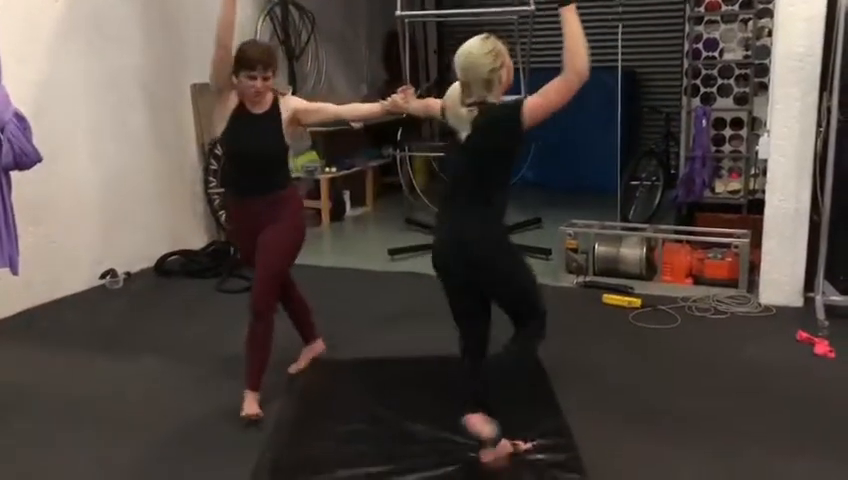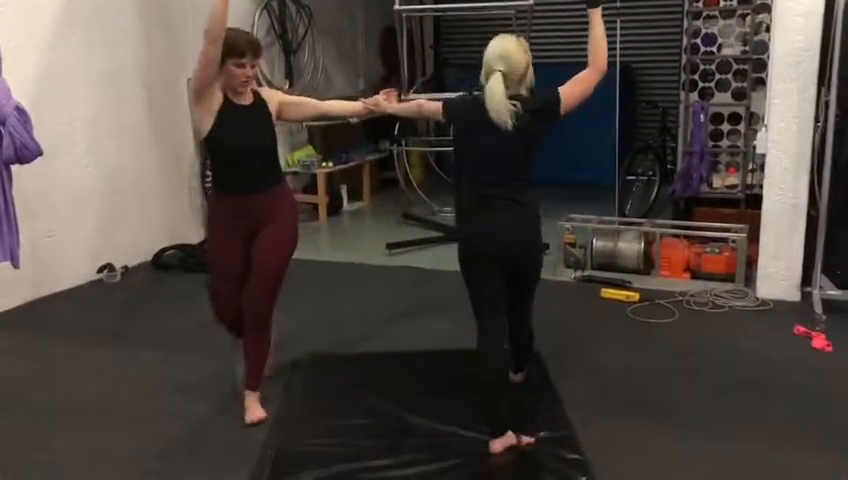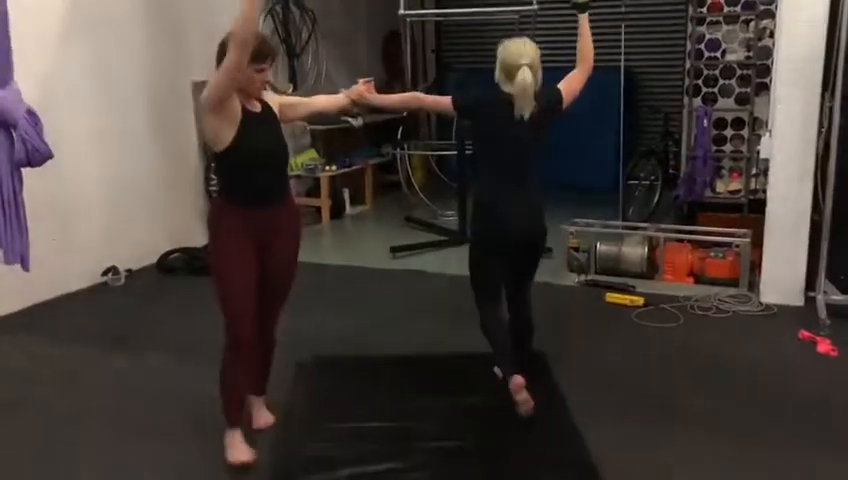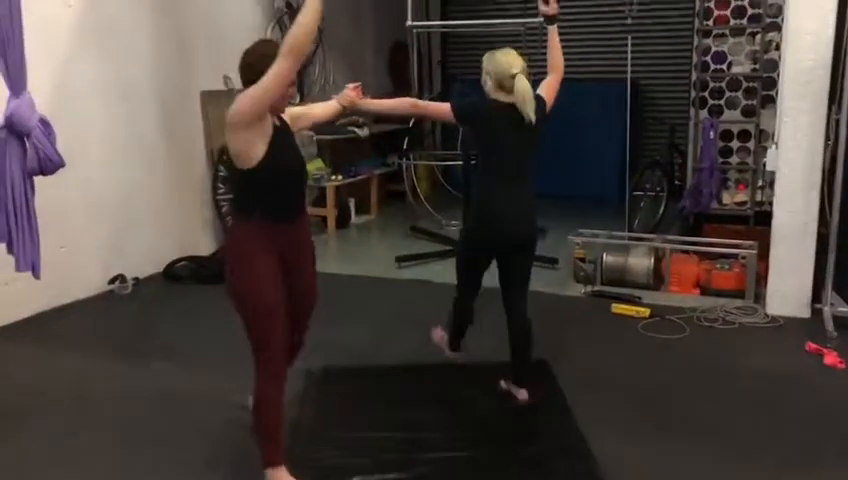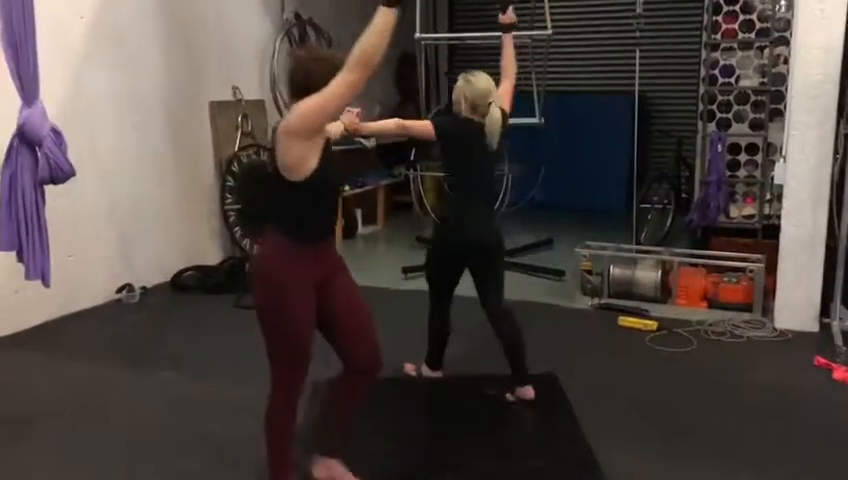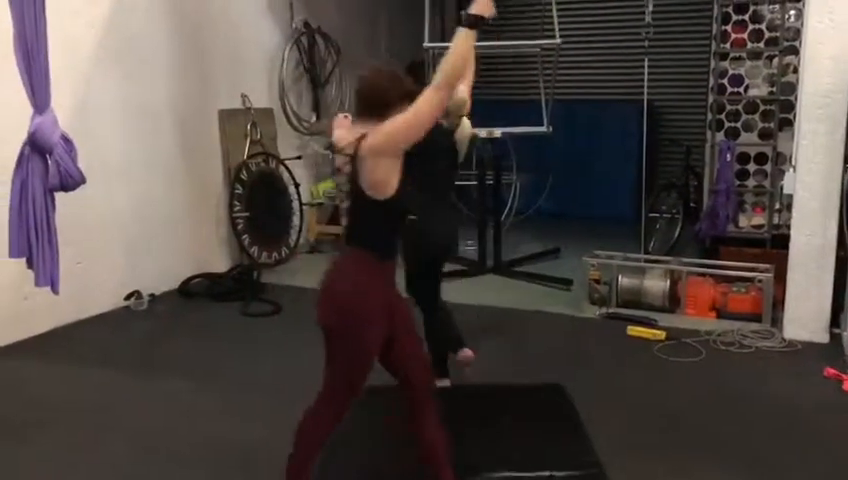
dt=0.3s
person 1, frame 1
left shoulder: (288, 108)
right shoulder: (225, 101)
left elbow: (340, 111)
right elbow: (222, 46)
left wrist: (384, 107)
left hip: (282, 210)
right hip: (241, 211)
left knee: (261, 301)
right knee: (278, 284)
left ankle: (251, 392)
right ankle: (313, 342)
person 1, frame 2
left shoulder: (270, 101)
right shoulder: (205, 98)
left elbow: (323, 106)
right elbow: (212, 40)
left wrist: (368, 106)
left hip: (276, 210)
right hip: (228, 213)
left knee: (259, 306)
right knee: (225, 305)
left ankle: (251, 392)
right ankle: (257, 342)
person 1, frame 3
left shoulder: (272, 104)
right shoulder: (218, 106)
left elbow: (315, 103)
right elbow: (240, 45)
left wrist: (350, 97)
left hip: (281, 222)
right hip: (234, 226)
left knee: (266, 321)
right knee: (240, 331)
left ankle: (257, 398)
right ankle: (233, 429)
person 1, frame 4
left shoulder: (283, 118)
right shoulder: (245, 117)
left elbow: (316, 112)
right elbow: (291, 55)
left wrist: (342, 102)
left hip: (297, 242)
right hip: (254, 248)
left knee: (289, 347)
right knee: (271, 356)
left ankle: (263, 403)
person 1, frame 5
left shoulder: (311, 132)
right shoulder: (297, 127)
right elbow: (359, 69)
left wrist: (346, 124)
left hip: (324, 262)
right hip: (285, 267)
left knee: (366, 364)
right knee: (289, 382)
person 1, frame 6
left shoulder: (356, 140)
right shoulder: (381, 146)
right elbow: (442, 90)
left wrist: (342, 127)
left hip: (374, 284)
right hip: (357, 290)
left knee: (422, 390)
right knee: (336, 399)
person 2, frame 1
left shoulder: (460, 112)
right shoulder: (503, 119)
left elbow: (429, 105)
right elbow: (575, 74)
left wrist: (409, 103)
left hip: (448, 244)
right hip: (483, 247)
left knee: (473, 340)
right knee: (533, 322)
left ankle: (490, 442)
right ankle: (482, 412)
person 2, frame 2
left shoulder: (467, 108)
right shoulder: (538, 109)
left elbow: (423, 107)
right elbow: (597, 68)
left wrist: (391, 107)
left hip: (477, 233)
right hip: (522, 230)
left knee: (490, 325)
right knee: (520, 310)
left ankle: (502, 429)
right ankle: (520, 372)
person 2, frame 3
left shoulder: (481, 104)
right shoulder: (545, 104)
left elbow: (420, 101)
right elbow: (584, 66)
left wrist: (374, 100)
left hip: (492, 218)
right hip: (531, 219)
left knee: (489, 301)
right knee: (520, 297)
left ankle: (512, 375)
right ankle: (518, 372)
person 2, frame 4
left shoulder: (479, 111)
right shoulder: (534, 111)
left elbow: (417, 107)
right elbow: (556, 73)
left wrist: (366, 105)
left hip: (487, 218)
right hip: (524, 220)
left knee: (467, 285)
right knee: (516, 301)
left ankle: (453, 343)
right ankle: (519, 382)
person 2, frame 5
left shoulder: (453, 129)
right shoulder: (497, 124)
left elbow: (403, 126)
right elbow: (508, 79)
left wrist: (361, 127)
right wrist: (508, 32)
left hip: (455, 230)
right hip: (488, 231)
left knee: (440, 298)
right knee: (496, 306)
left ankle: (432, 365)
right ankle: (522, 383)
person 2, frame 6
left shoulder: (427, 137)
right shoulder: (456, 131)
right elbow: (465, 84)
left hip: (427, 232)
right hip: (444, 231)
left knee: (426, 299)
right knee: (430, 297)
left ankle: (440, 374)
right ankle: (459, 346)
